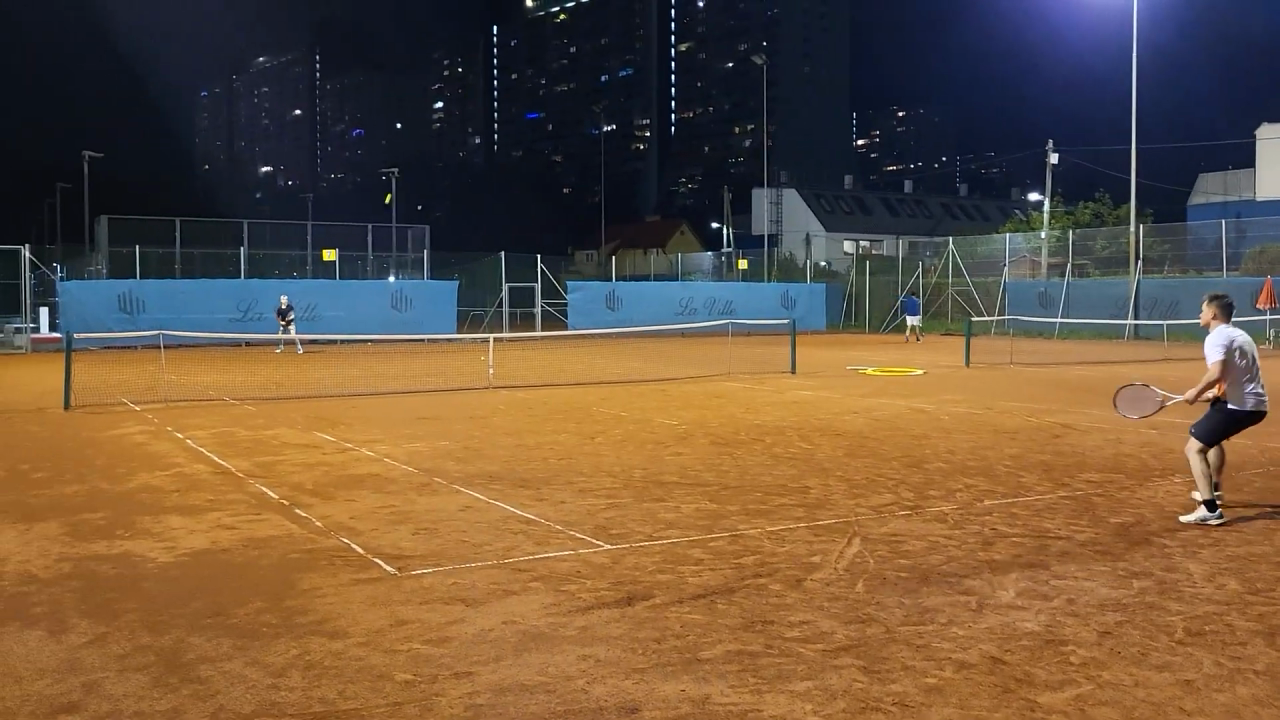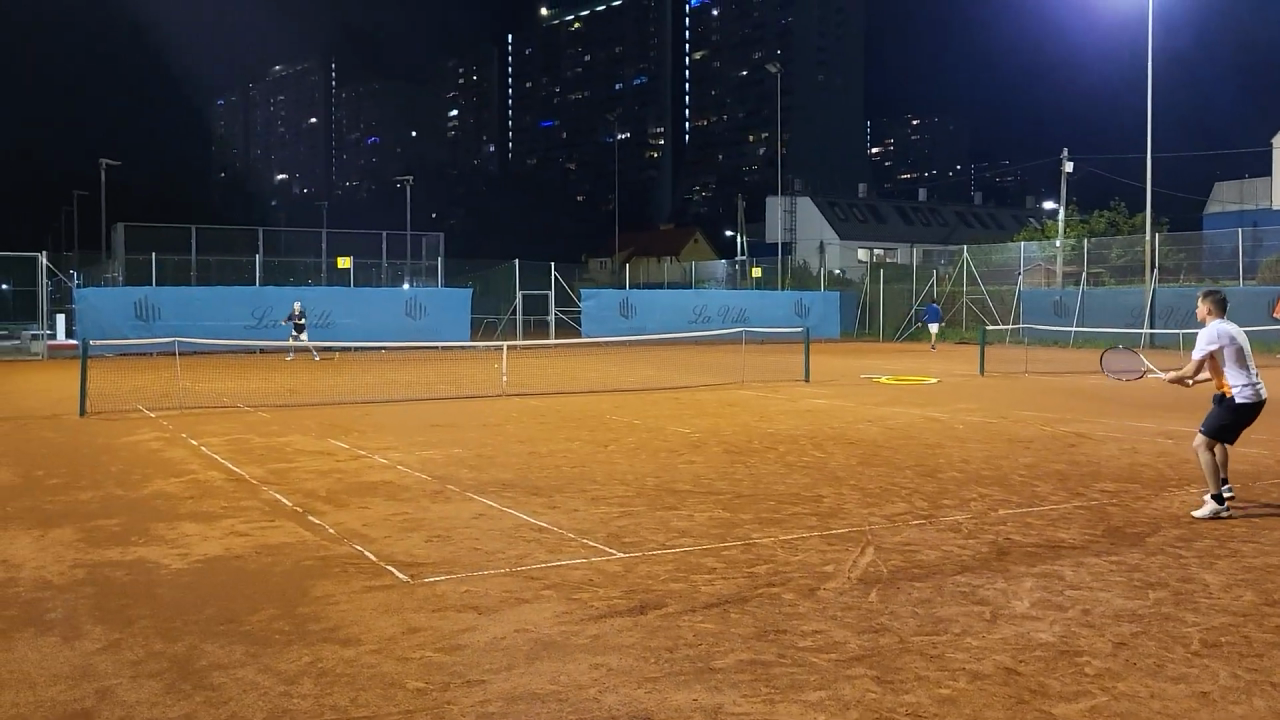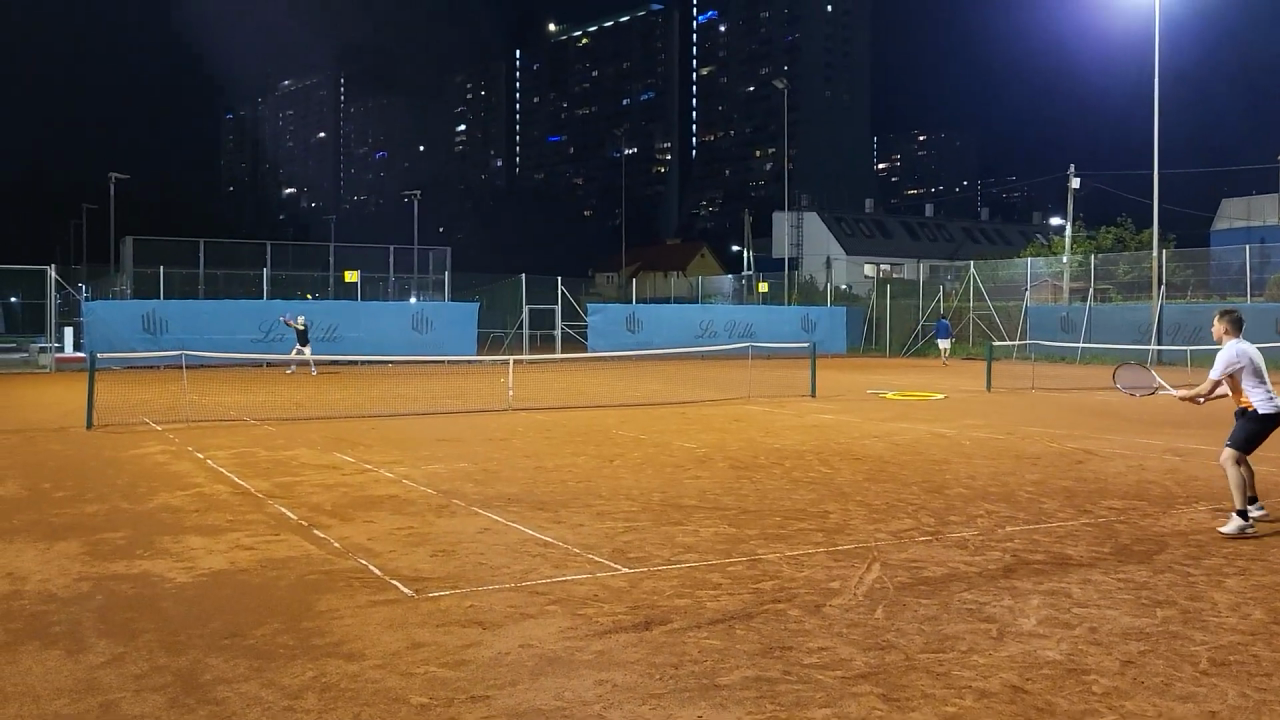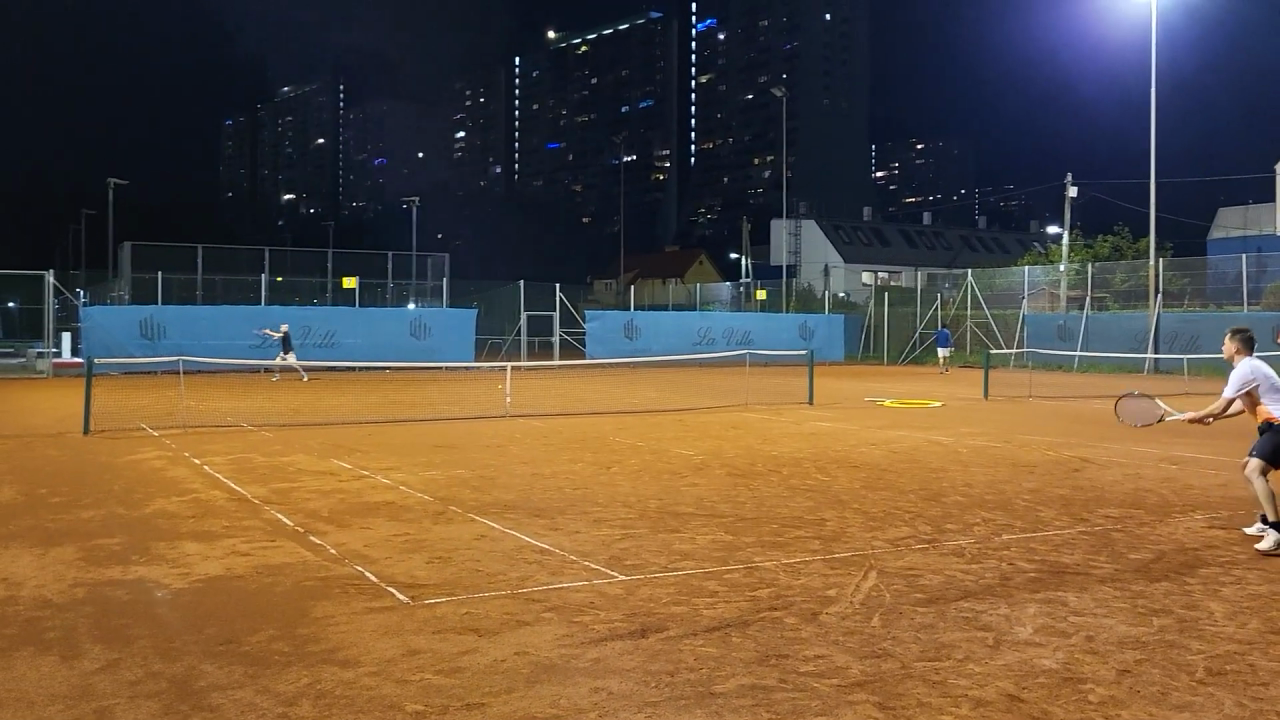
dt=0.4s
person 1, frame 1
left shoulder: (1216, 339)
right shoulder: (1241, 336)
left elbow: (1215, 374)
left wrist: (1196, 392)
right wrist: (1214, 393)
left hip: (1234, 405)
right hip: (1257, 406)
left knee: (1194, 448)
right knee: (1213, 439)
left ankle: (1209, 509)
right ankle: (1212, 489)
person 1, frame 2
left shoulder: (1210, 333)
right shoulder: (1232, 329)
left elbow: (1192, 370)
left wrist: (1175, 376)
right wrist: (1193, 380)
left hip: (1238, 399)
right hip: (1253, 397)
left knee: (1201, 444)
right knee: (1216, 438)
left ankle: (1218, 502)
right ankle: (1223, 486)
person 1, frame 3
left shoulder: (1229, 352)
right shoulder: (1244, 348)
left elbow: (1207, 388)
left wrist: (1188, 395)
right wrist: (1203, 398)
left hip: (1259, 412)
right hip: (1265, 411)
left knee: (1228, 459)
right knee: (1237, 456)
left ankle: (1242, 519)
right ankle: (1253, 505)
person 1, frame 4
left shoulder: (1243, 370)
right shoulder: (1253, 366)
left elbow: (1221, 406)
right elbow: (1243, 405)
left wrist: (1197, 416)
right wrist: (1211, 417)
left knee: (1254, 471)
right knee: (1248, 467)
